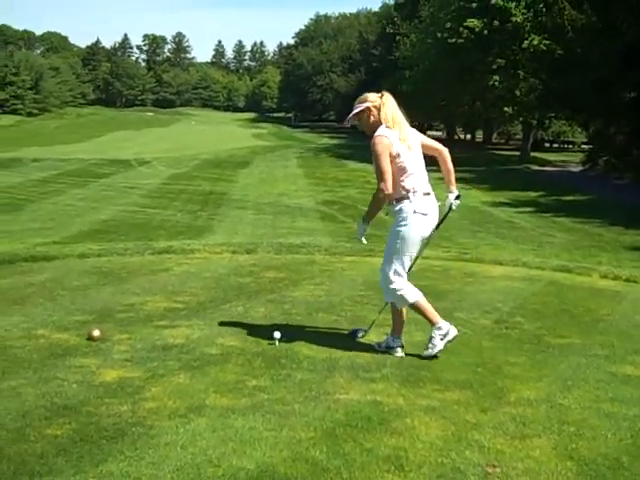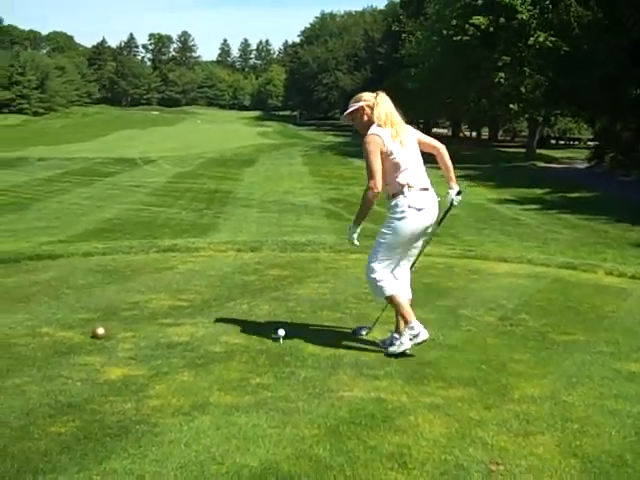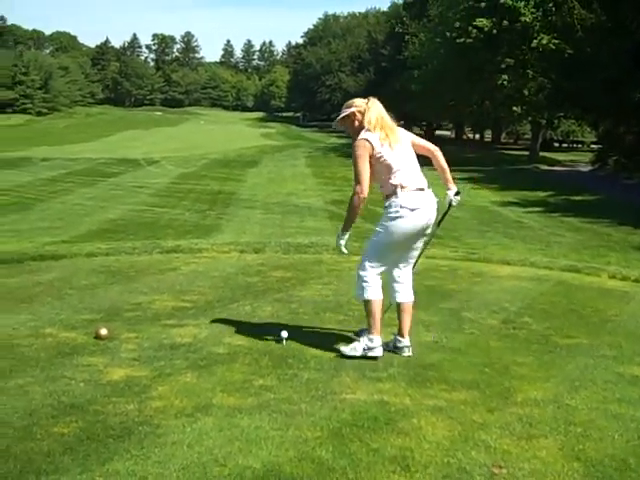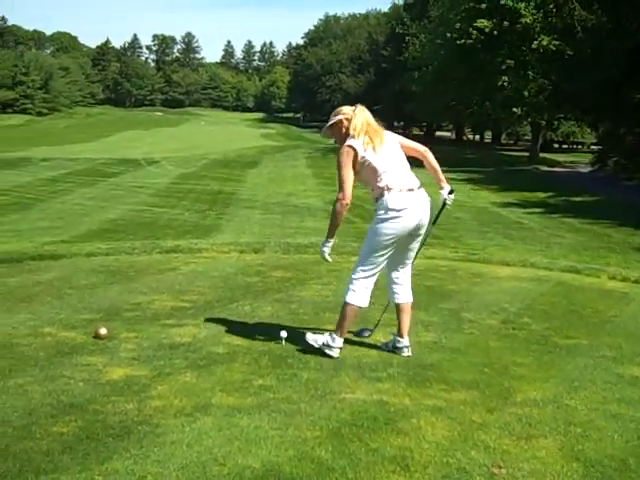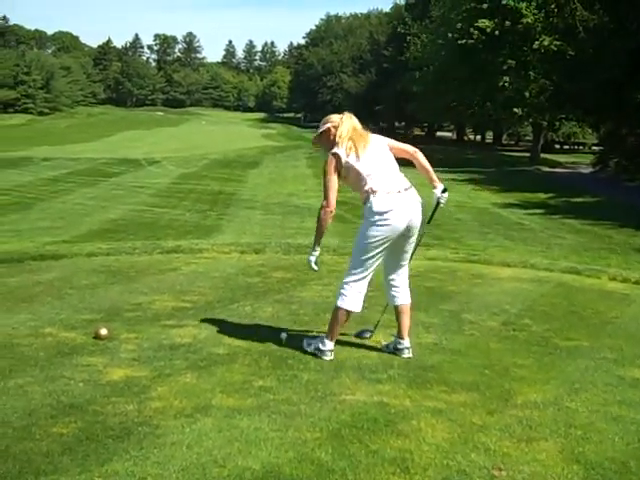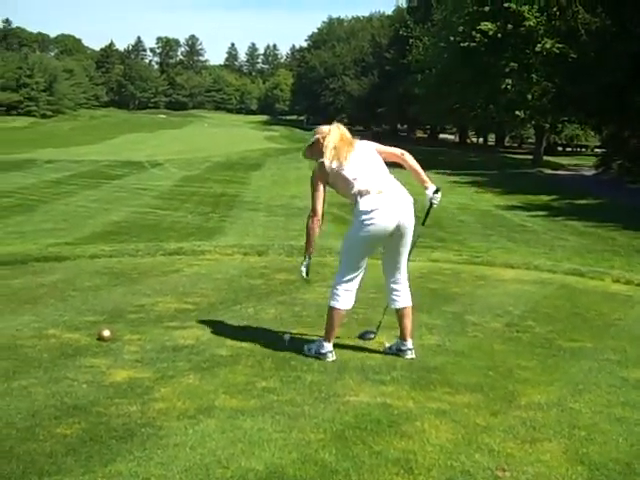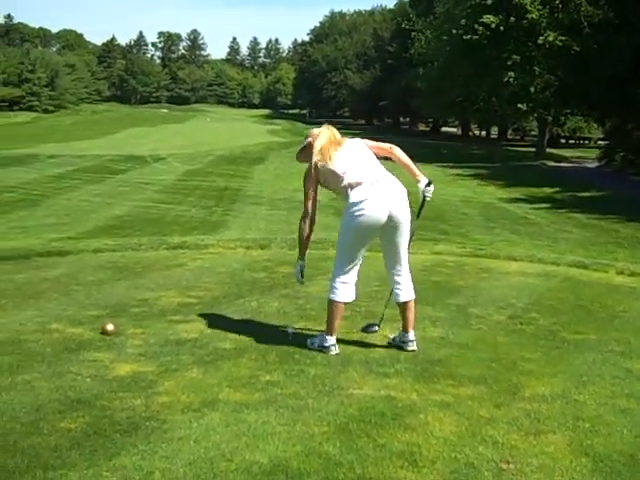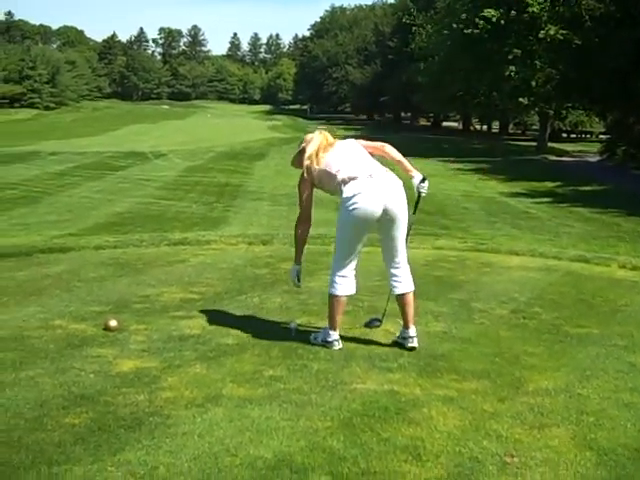
dt=0.1s
person 1, frame 1
left shoulder: (380, 139)
right shoulder: (407, 131)
left elbow: (385, 189)
right elbow: (442, 151)
left wrist: (365, 222)
right wrist: (452, 189)
left hip: (412, 211)
right hip: (427, 207)
left knee: (392, 279)
right knee: (393, 273)
left ankle: (441, 327)
right ankle: (396, 339)
person 1, frame 2
left shoulder: (372, 137)
right shoulder: (403, 129)
left elbow: (375, 187)
right elbow: (439, 148)
left wrist: (356, 223)
right wrist: (452, 184)
left hip: (408, 207)
right hip: (427, 202)
left knee: (377, 270)
right knee: (397, 269)
left ankle: (413, 326)
right ankle: (401, 334)
person 1, frame 3
left shoulder: (363, 142)
right shoulder: (397, 132)
left elbow: (361, 192)
right elbow: (433, 152)
left wrist: (344, 231)
right wrist: (450, 186)
left hip: (404, 208)
right hip: (427, 203)
left knee: (368, 271)
right knee: (400, 271)
left ankle: (372, 339)
right ankle: (402, 339)
person 1, frame 4
left shoulder: (349, 148)
right shoulder: (386, 135)
left elbow: (344, 198)
right elbow: (424, 151)
left wrist: (329, 239)
right wrist: (443, 184)
left hip: (395, 209)
right hip: (420, 203)
left knee: (363, 275)
right knee: (401, 273)
left ankle: (336, 339)
right ankle: (402, 340)
person 1, frame 5
left shoulder: (335, 156)
right shoulder: (375, 139)
left elbow: (328, 207)
right elbow: (414, 152)
left wrist: (316, 248)
right wrist: (437, 183)
left hip: (384, 212)
right hip: (412, 203)
left knee: (355, 279)
right knee: (397, 275)
left ankle: (326, 343)
right ankle: (402, 342)
person 1, frame 6
left shoulder: (323, 166)
right shoulder: (364, 145)
left elbow: (316, 216)
right elbow: (403, 155)
left wrist: (307, 258)
right wrist: (428, 185)
left hip: (373, 212)
right hip: (402, 203)
left knee: (346, 279)
right knee: (398, 277)
left ankle: (325, 346)
right ankle: (406, 343)
person 1, frame 7
left shoulder: (315, 166)
right shoulder: (356, 143)
left elbow: (308, 217)
right elbow: (393, 149)
left wrist: (301, 259)
right wrist: (420, 178)
left hip: (366, 203)
right hip: (396, 194)
left knee: (344, 273)
right knee: (399, 269)
left ankle: (328, 339)
right ankle: (408, 335)
person 1, frame 8
left shoulder: (310, 170)
right shoulder: (349, 144)
left elbow: (304, 220)
right elbow: (385, 148)
left wrist: (297, 262)
right wrist: (414, 174)
left hip: (361, 197)
right hip: (392, 187)
left knee: (343, 268)
right knee: (398, 263)
left ankle: (331, 334)
right ankle: (409, 332)
